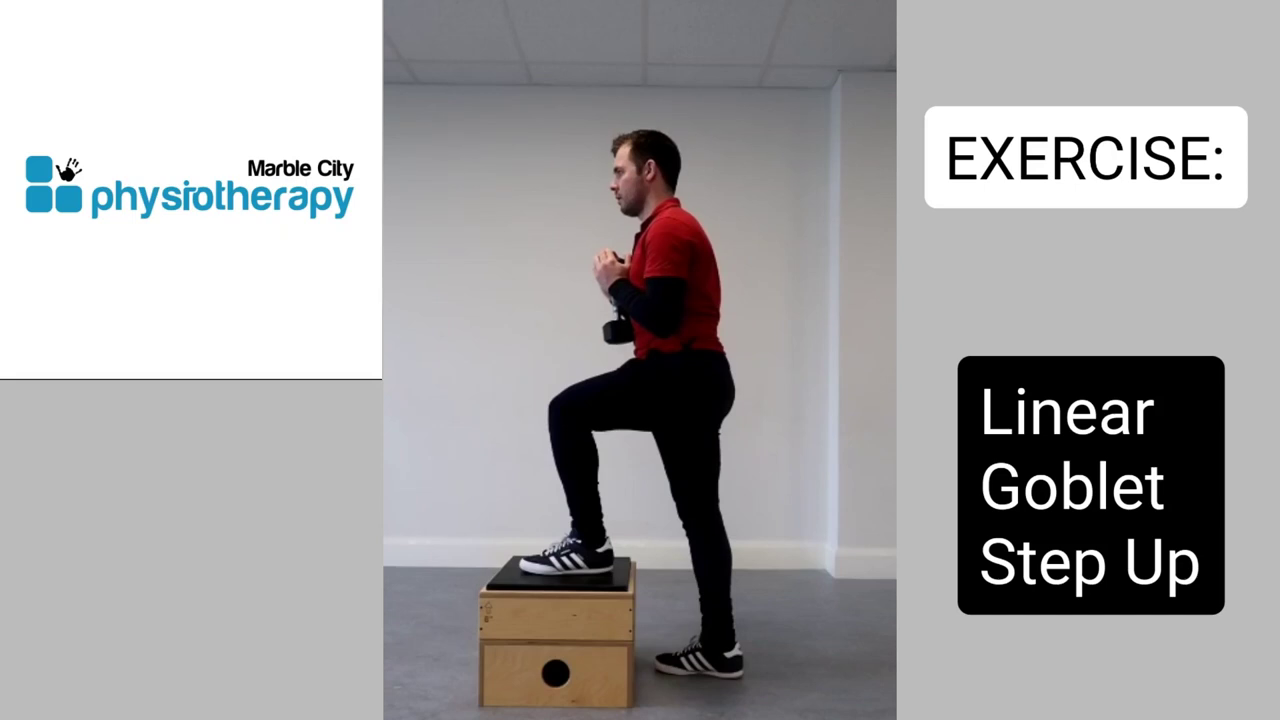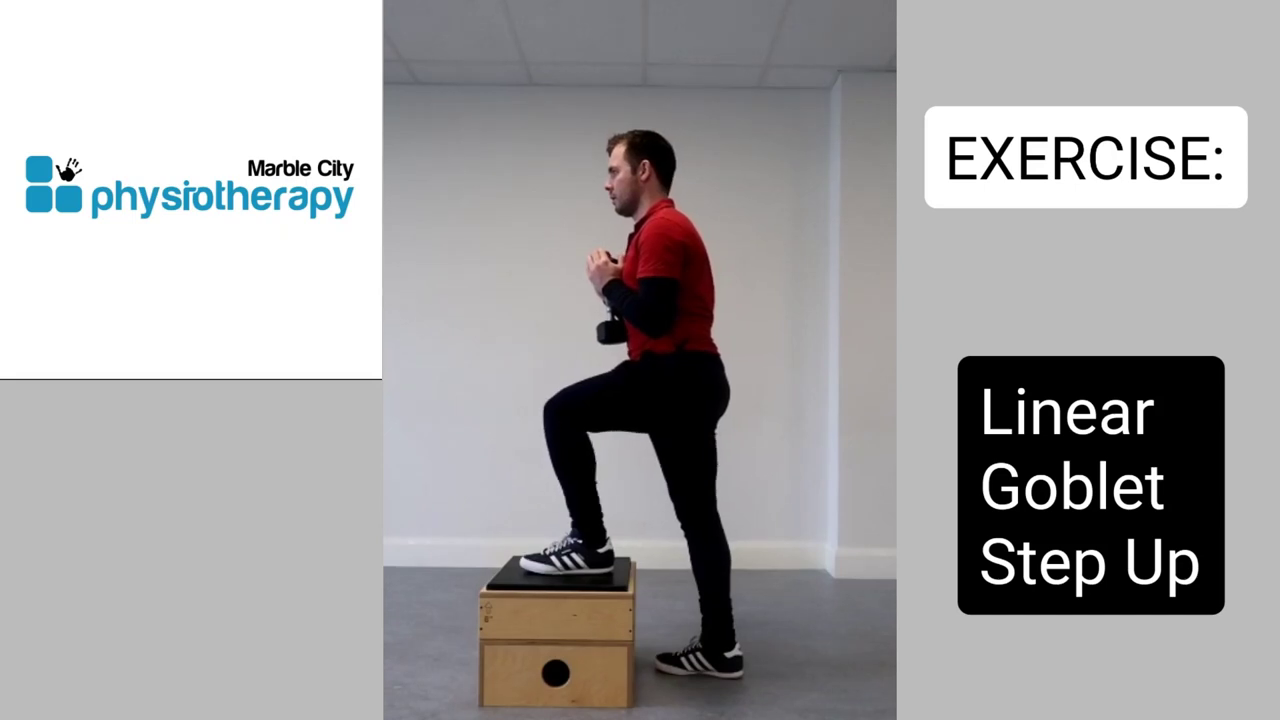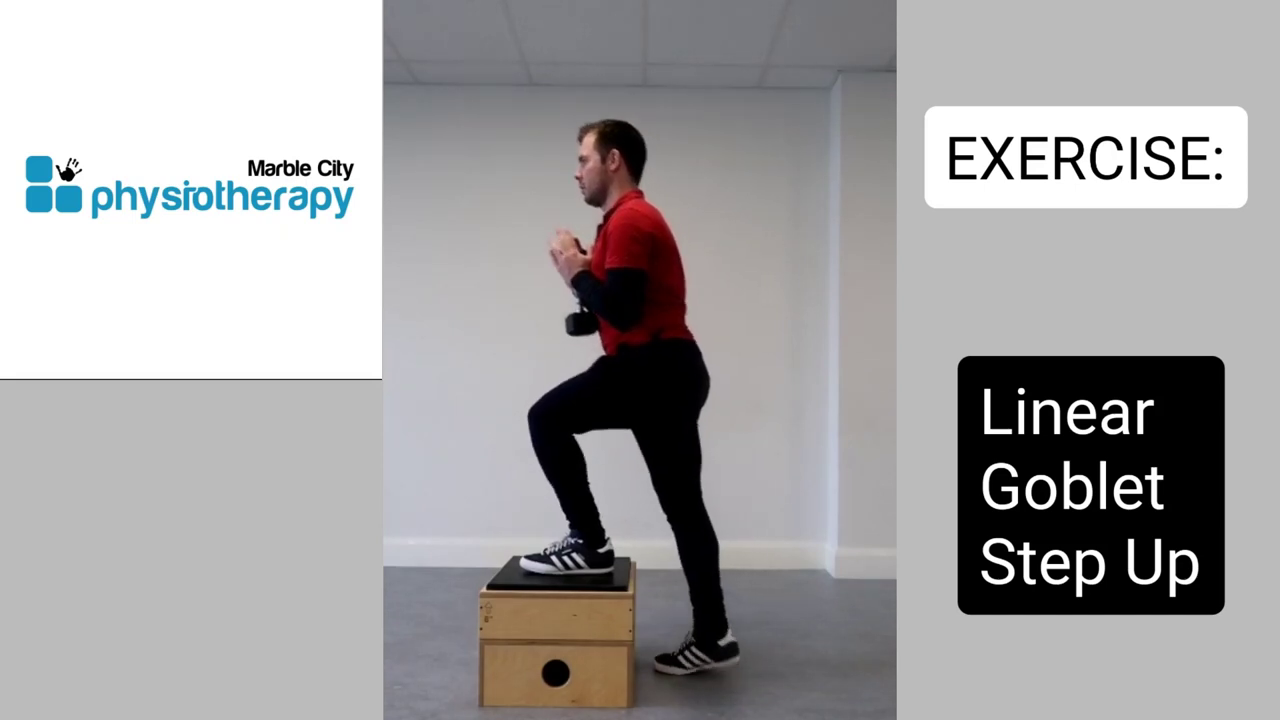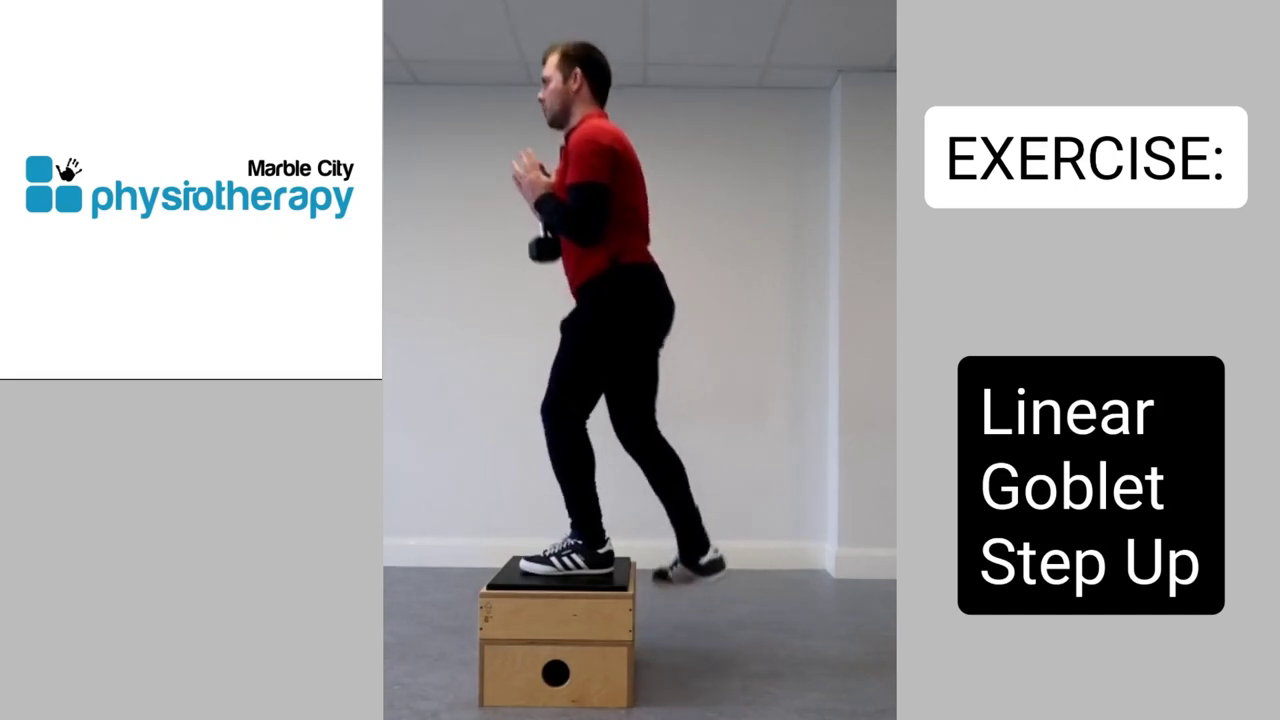
dt=0.3s
person 1, frame 1
left shoulder: (668, 227)
right shoulder: (666, 227)
left elbow: (662, 318)
left wrist: (615, 285)
right wrist: (625, 285)
left hip: (684, 377)
right hip: (693, 380)
left knee: (569, 411)
right knee: (698, 514)
left ankle: (588, 542)
right ankle: (719, 645)
person 1, frame 2
left shoulder: (662, 228)
right shoulder: (659, 229)
left elbow: (653, 318)
left wrist: (608, 284)
right wrist: (618, 285)
left hip: (677, 378)
right hip: (688, 380)
left knee: (564, 413)
right knee: (696, 514)
left ankle: (588, 542)
right ankle: (719, 645)
person 1, frame 3
left shoulder: (628, 220)
right shoulder: (630, 219)
left elbow: (622, 310)
left wrist: (576, 274)
right wrist: (586, 271)
left hip: (655, 368)
right hip: (668, 370)
left knee: (548, 418)
right knee: (683, 505)
left ankle: (588, 542)
right ankle: (712, 635)
person 1, frame 4
left shoulder: (590, 138)
right shoulder: (597, 138)
left elbow: (584, 228)
left wrist: (539, 197)
right wrist: (550, 198)
left hip: (618, 298)
right hip: (634, 295)
left knee: (561, 413)
right knee: (637, 430)
left ankle: (588, 545)
right ankle: (695, 550)
